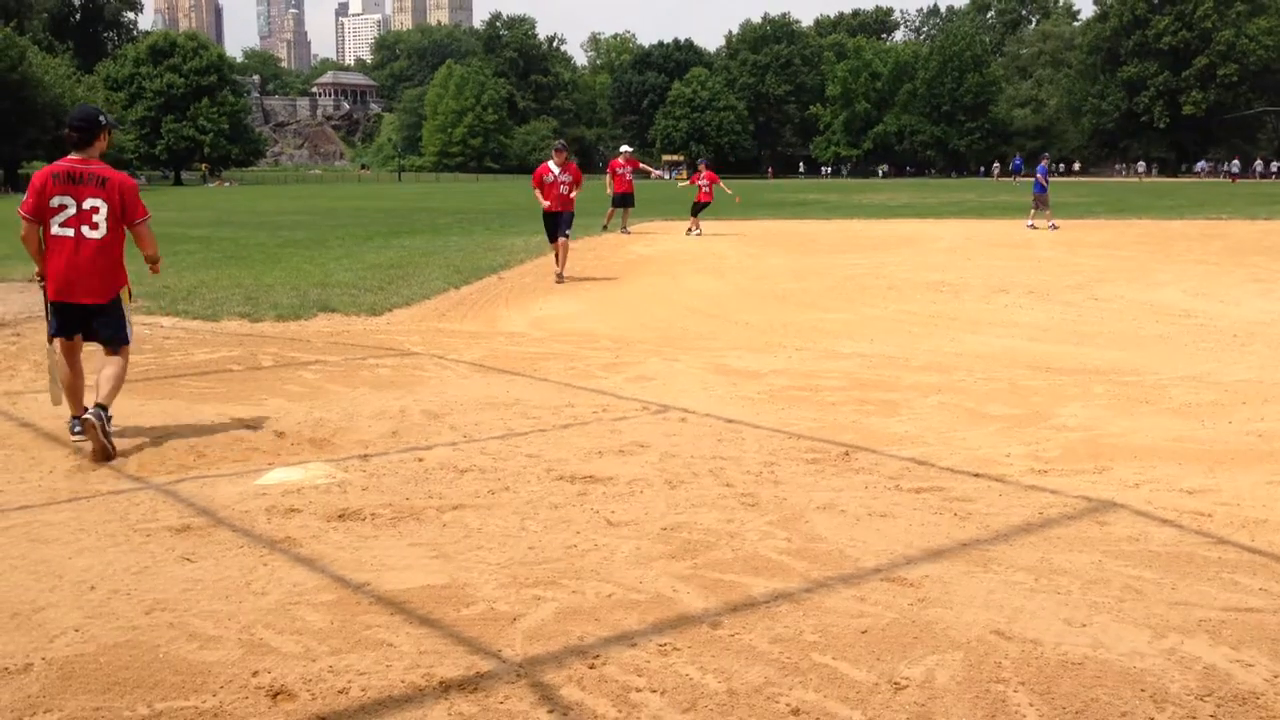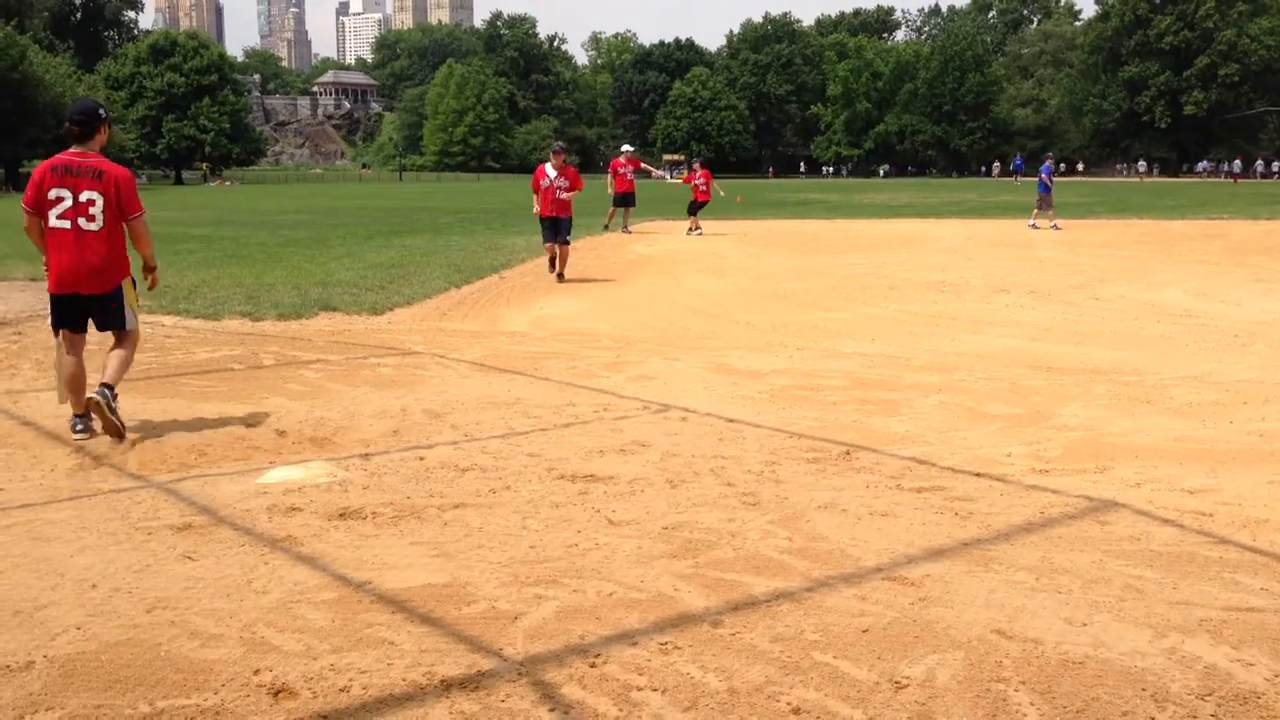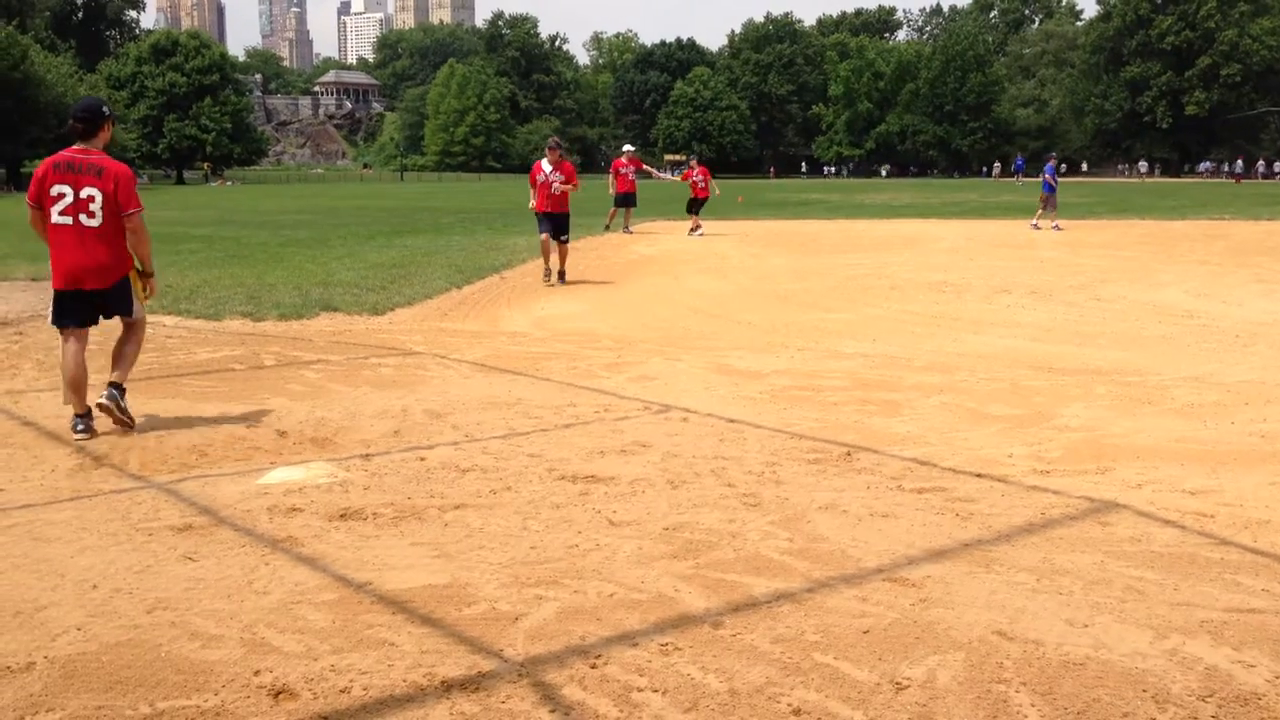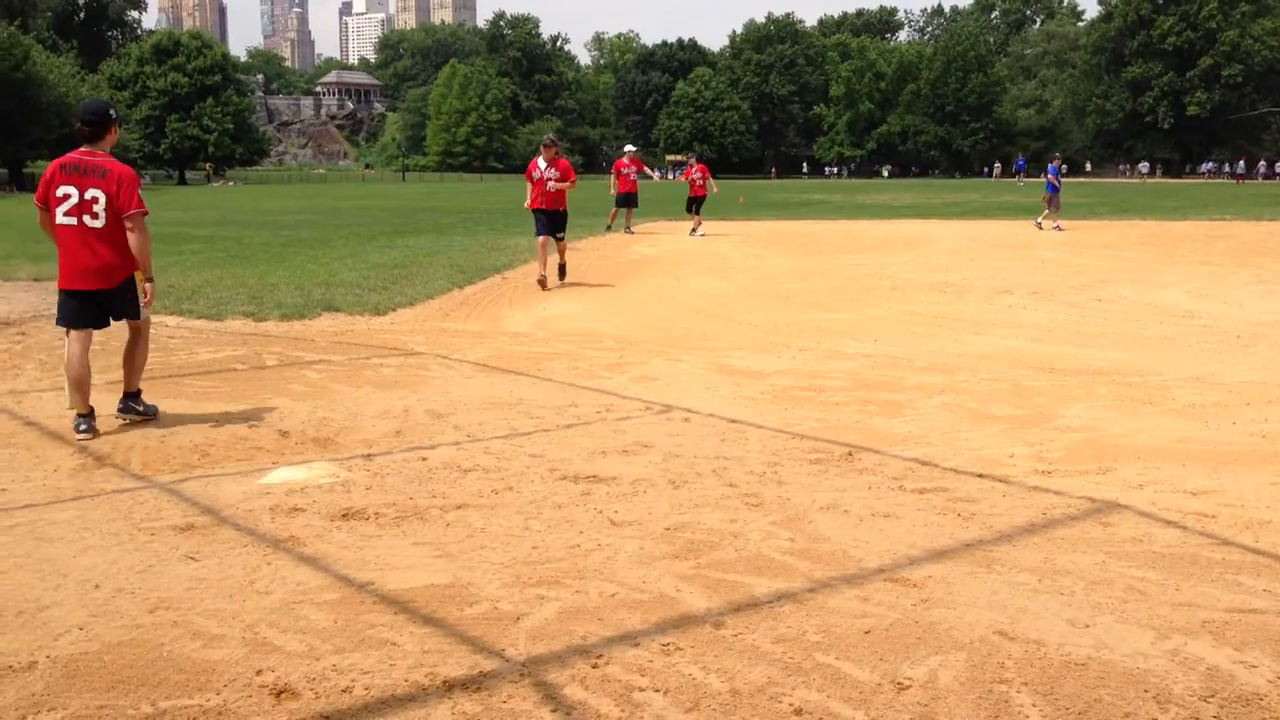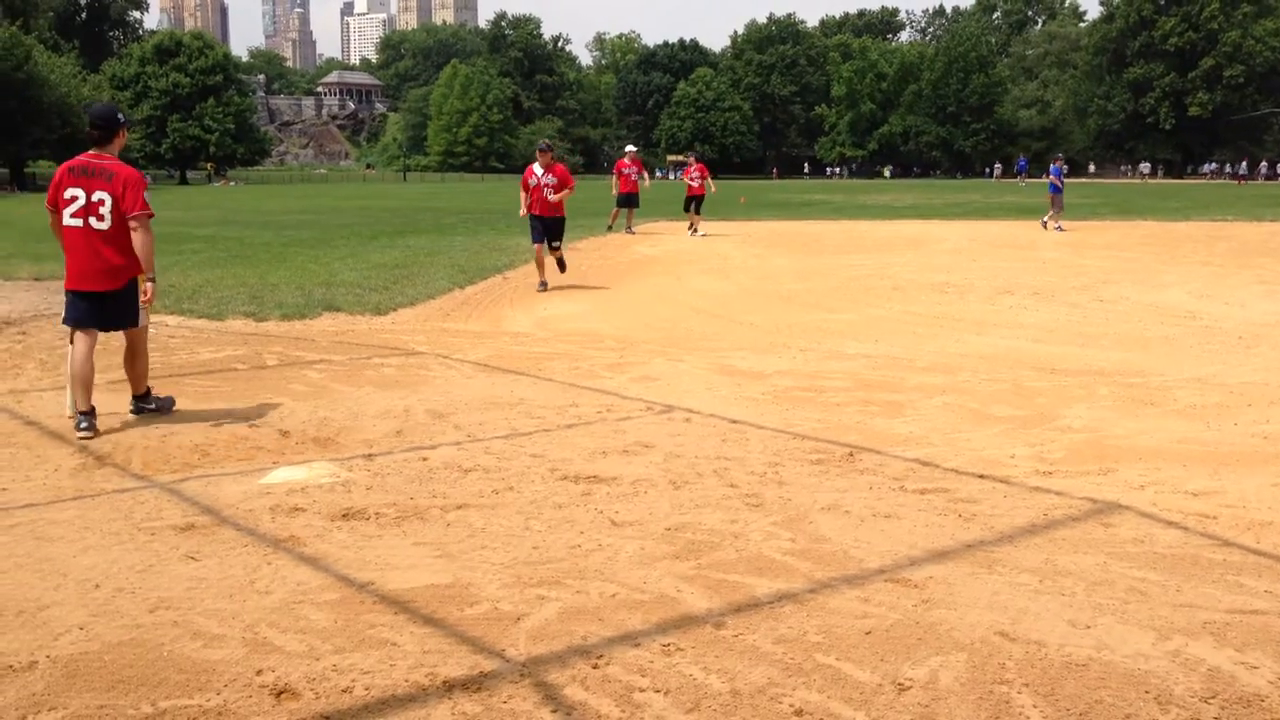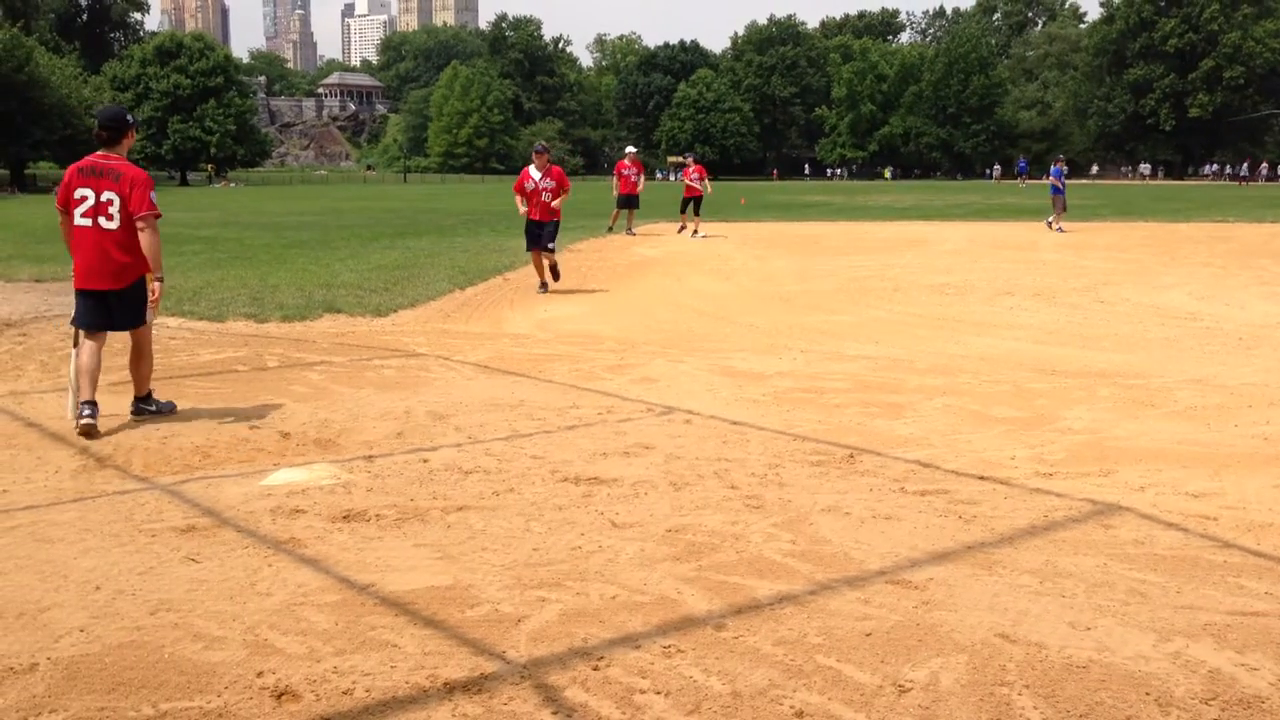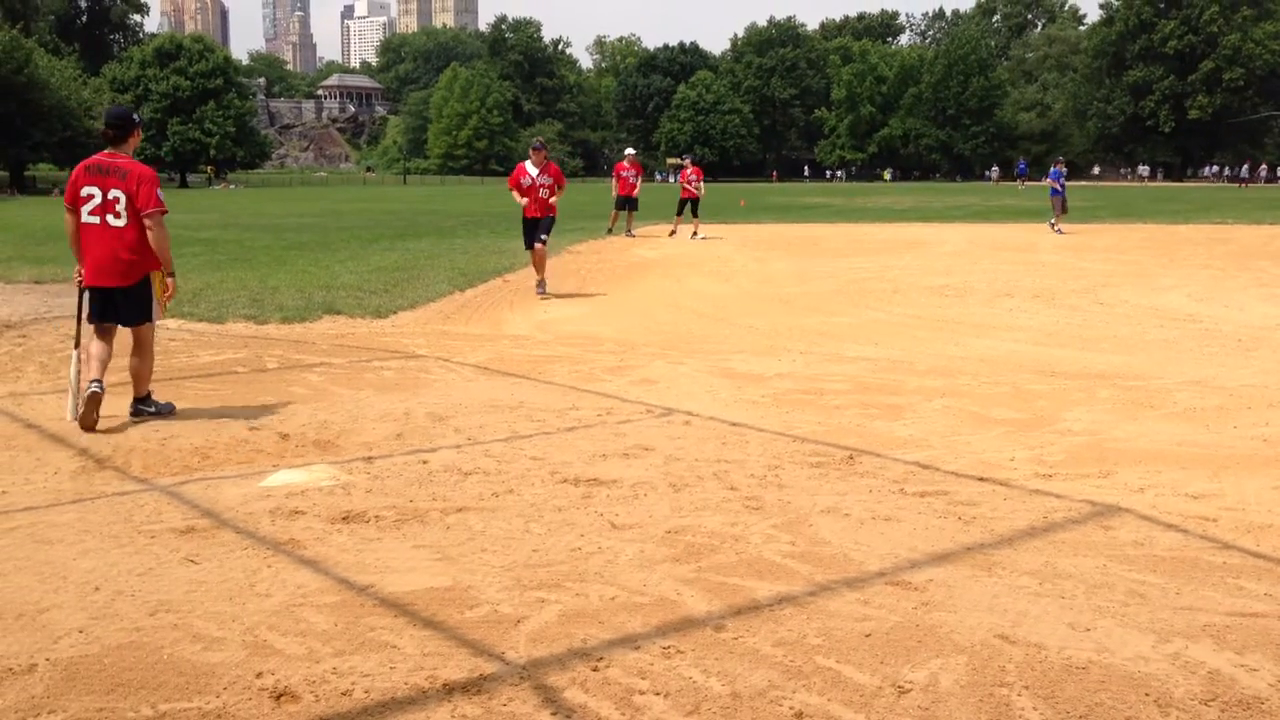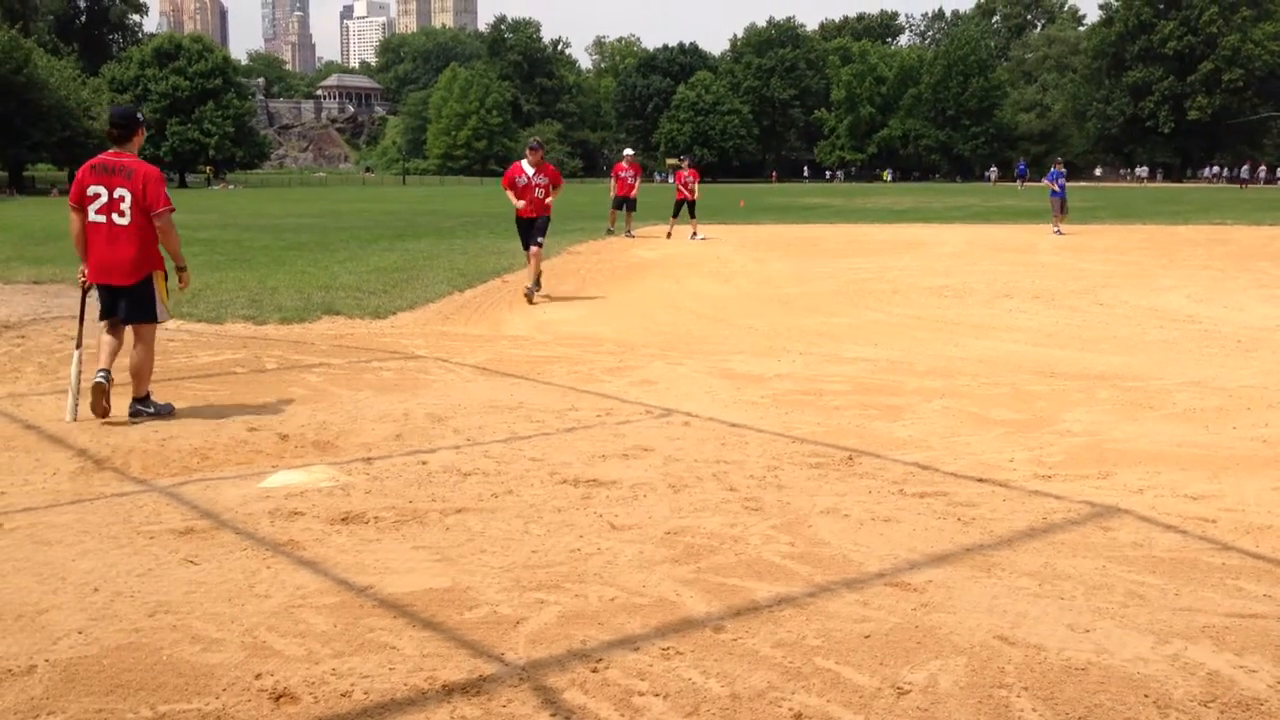
dt=0.1s
person 1, frame 1
left shoulder: (44, 178)
right shoulder: (119, 182)
left elbow: (27, 232)
right elbow: (142, 234)
left wrist: (43, 266)
right wrist: (154, 258)
left hip: (61, 284)
right hip: (106, 285)
left knee: (68, 350)
right knee: (117, 354)
left ankle: (77, 420)
right ankle: (99, 410)
person 1, frame 2
left shoulder: (45, 171)
right shoulder: (117, 175)
left elbow: (30, 224)
right elbow: (137, 230)
right wrist: (150, 263)
left hip: (63, 276)
right hip: (109, 275)
left knee: (71, 345)
right knee: (127, 337)
left ankle: (80, 418)
right ankle: (106, 391)
person 1, frame 3
left shoulder: (48, 167)
right shoulder: (118, 172)
left elbow: (36, 218)
right elbow: (133, 227)
right wrist: (148, 271)
left hip: (66, 272)
right hip: (112, 270)
left knee: (73, 341)
right knee: (134, 325)
left ankle: (80, 418)
right ankle: (113, 391)
person 1, frame 4
left shoulder: (56, 169)
right shoulder: (122, 173)
left elbow: (45, 219)
right elbow: (134, 228)
right wrist: (148, 276)
left hip: (72, 272)
right hip: (117, 270)
left knee: (78, 341)
right knee: (139, 327)
left ankle: (83, 417)
right ankle: (130, 399)
person 1, frame 5
left shoulder: (65, 172)
right shoulder: (128, 176)
left elbow: (55, 221)
right elbow: (139, 228)
right wrist: (150, 277)
left hip: (79, 273)
right hip: (122, 273)
left knee: (82, 340)
right knee: (136, 335)
left ankle: (84, 415)
right ankle: (142, 398)
person 1, frame 6
left shoulder: (74, 172)
right shoulder: (136, 177)
left elbow: (65, 221)
right elbow: (146, 229)
right wrist: (157, 276)
left hip: (87, 273)
right hip: (130, 272)
left knee: (91, 339)
right knee: (141, 335)
left ankle: (87, 407)
right ankle: (143, 400)
person 1, frame 7
left shoulder: (82, 171)
right shoulder: (142, 175)
left elbow: (71, 219)
right elbow: (154, 226)
left wrist: (81, 261)
right wrist: (168, 272)
left hip: (96, 270)
right hip: (136, 269)
left knee: (102, 332)
right knee: (142, 333)
left ankle: (94, 385)
right ankle: (141, 401)
person 1, frame 8
left shoulder: (88, 170)
right shoulder: (148, 174)
left elbow: (76, 218)
right elbow: (163, 225)
left wrist: (85, 262)
right wrist: (181, 265)
left hip: (102, 267)
right hip: (140, 267)
left knee: (113, 325)
right knee: (144, 333)
left ankle: (102, 374)
right ankle: (140, 402)
person 2, frame 1
left shoulder: (572, 168)
right shoulder: (543, 168)
left elbow: (579, 183)
right elbow: (535, 187)
left wrist: (575, 192)
right wrist: (542, 201)
left hip: (567, 210)
right hip: (549, 211)
left knee: (563, 240)
right knee: (554, 242)
left ankle: (560, 272)
right ankle: (558, 252)
person 2, frame 2
left shoulder: (570, 171)
right shoulder: (540, 170)
left elbow: (579, 189)
right elbow: (535, 190)
left wrist: (570, 195)
right wrist: (536, 206)
left hip: (564, 215)
right hip: (546, 215)
left knee: (563, 245)
right knee: (548, 246)
left ankle: (560, 273)
right ankle: (553, 256)
person 2, frame 3
left shoulder: (567, 166)
right shoulder: (537, 166)
left elbow: (575, 186)
right elbow: (532, 185)
left wrist: (563, 187)
right wrist: (532, 200)
left hip: (561, 211)
right hip: (542, 210)
left knee: (562, 244)
right knee: (544, 238)
left ankle: (561, 270)
right ankle: (547, 268)
person 2, frame 4
left shoulder: (563, 163)
right shoulder: (534, 163)
left elbow: (573, 184)
right elbow: (529, 181)
left wrist: (558, 185)
right wrist: (528, 198)
left hip: (558, 209)
right hip: (539, 208)
left knee: (560, 241)
right knee: (542, 240)
left ankle: (562, 263)
right ankle: (543, 275)
person 2, frame 5
left shoulder: (560, 169)
right shoulder: (530, 170)
left elbow: (571, 188)
right elbow: (524, 189)
left wrist: (559, 196)
right wrist: (523, 206)
left hip: (555, 215)
right hip: (535, 215)
left knee: (554, 249)
right knee: (537, 247)
left ankle: (559, 256)
right ankle: (542, 280)
person 2, frame 6
left shoulder: (556, 172)
right shoulder: (525, 173)
left elbow: (567, 190)
right elbow: (518, 193)
left wrist: (559, 201)
right wrist: (520, 207)
left hip: (551, 219)
right hip: (532, 219)
left knee: (547, 252)
right knee: (534, 252)
left ankle: (553, 264)
right ankle: (542, 281)
person 2, frame 7
left shoulder: (553, 168)
right shoulder: (521, 169)
left elbow: (562, 186)
right elbow: (513, 188)
left wrist: (556, 197)
right wrist: (519, 200)
left hip: (547, 215)
right hip: (528, 216)
left knee: (539, 246)
right knee: (532, 250)
left ankle: (541, 279)
right ankle: (540, 277)
person 2, frame 8
left shoulder: (549, 169)
right shoulder: (516, 168)
left elbow: (558, 185)
right elbow: (507, 187)
left wrist: (552, 197)
right wrist: (515, 202)
left hip: (542, 215)
right hip: (523, 216)
left knee: (535, 249)
right knee: (529, 251)
left ankle: (531, 286)
right ankle: (537, 273)
